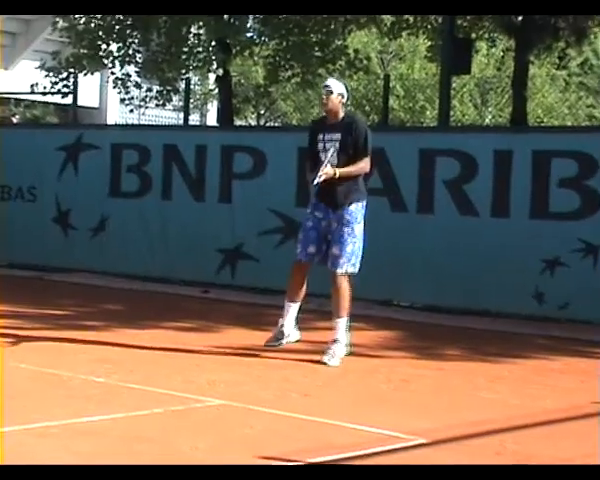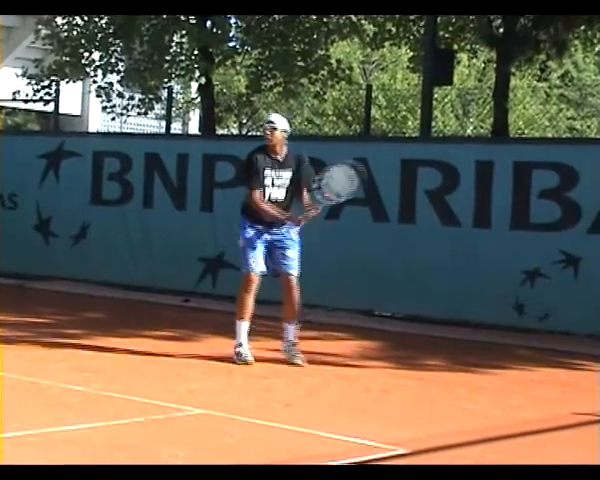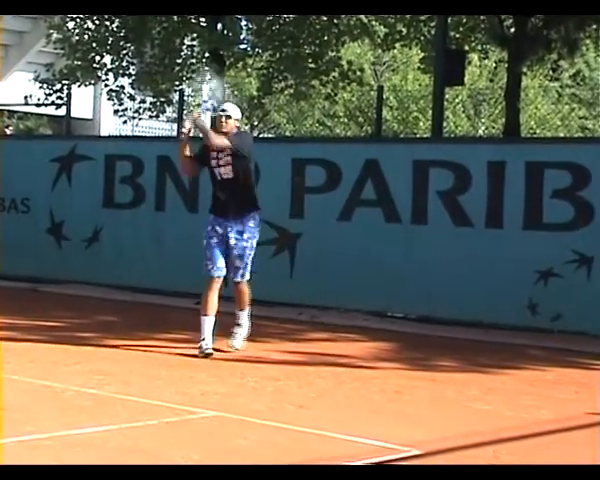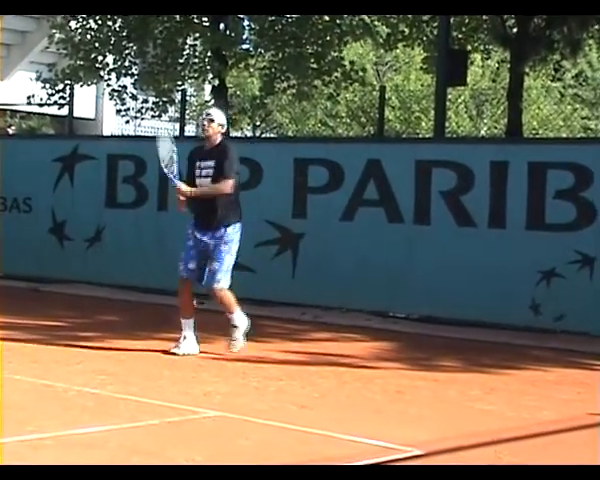
dt=0.7s
person 1, frame 1
left shoulder: (356, 125)
right shoulder: (316, 127)
left elbow: (365, 165)
left wrist: (336, 172)
right wrist: (313, 175)
left hip: (349, 207)
right hip: (320, 205)
left knee: (339, 274)
right knee: (300, 265)
left ankle: (339, 340)
right ankle: (287, 327)
person 1, frame 2
left shoulder: (299, 160)
right shoulder: (256, 158)
left elbow: (302, 193)
right elbow: (255, 199)
left wrist: (308, 210)
right wrist: (282, 216)
left hip: (285, 229)
right hip: (255, 226)
left knee: (291, 282)
right knee: (251, 279)
left ankle: (290, 342)
right ankle: (241, 343)
person 1, frame 3
left shoulder: (244, 138)
right shoulder: (205, 147)
left elbow: (218, 142)
right elbow: (188, 170)
left wrist: (202, 125)
right wrist: (185, 139)
left hip: (244, 220)
right hip: (217, 219)
left knee: (239, 279)
right knee: (214, 279)
left ankle: (241, 325)
right ankle: (205, 339)
person 1, frame 4
left shoulder: (226, 151)
right shoulder: (195, 154)
left elbow: (227, 186)
left wrist: (192, 191)
right wrist: (183, 198)
left hip: (226, 228)
right hip: (198, 227)
left knee: (218, 288)
right knee: (186, 282)
left ankle: (238, 321)
right ankle: (187, 339)
